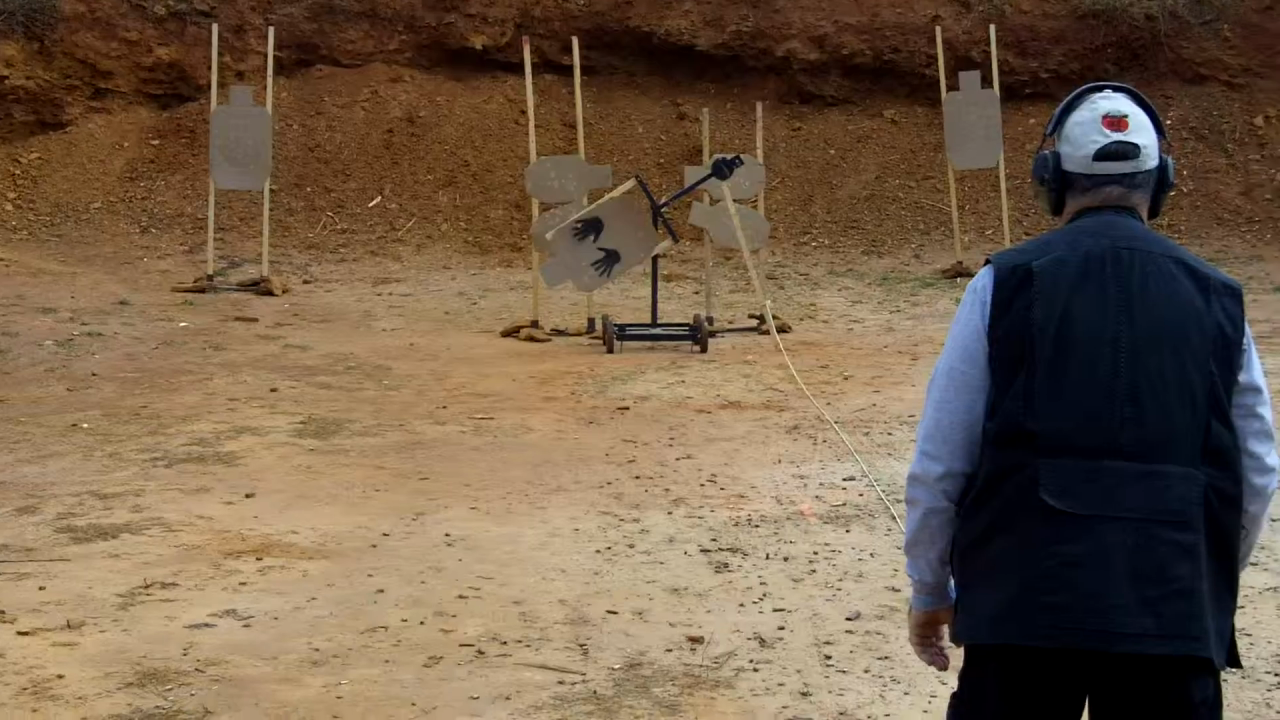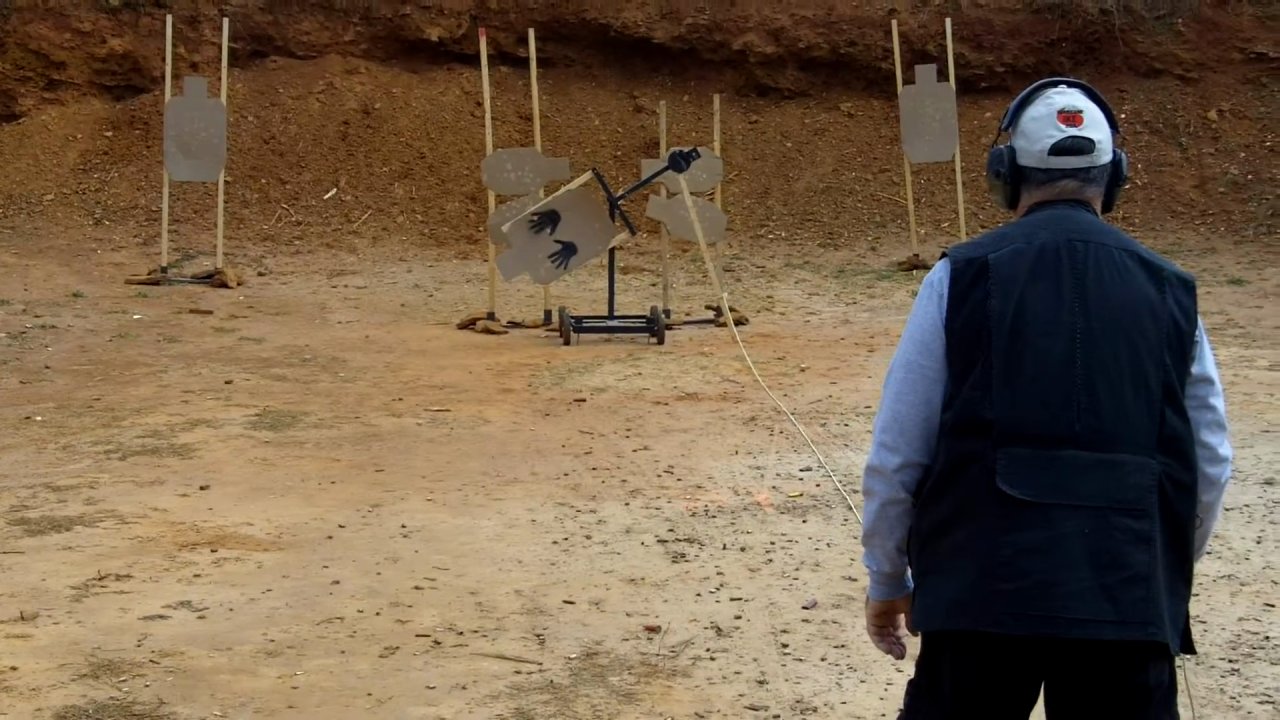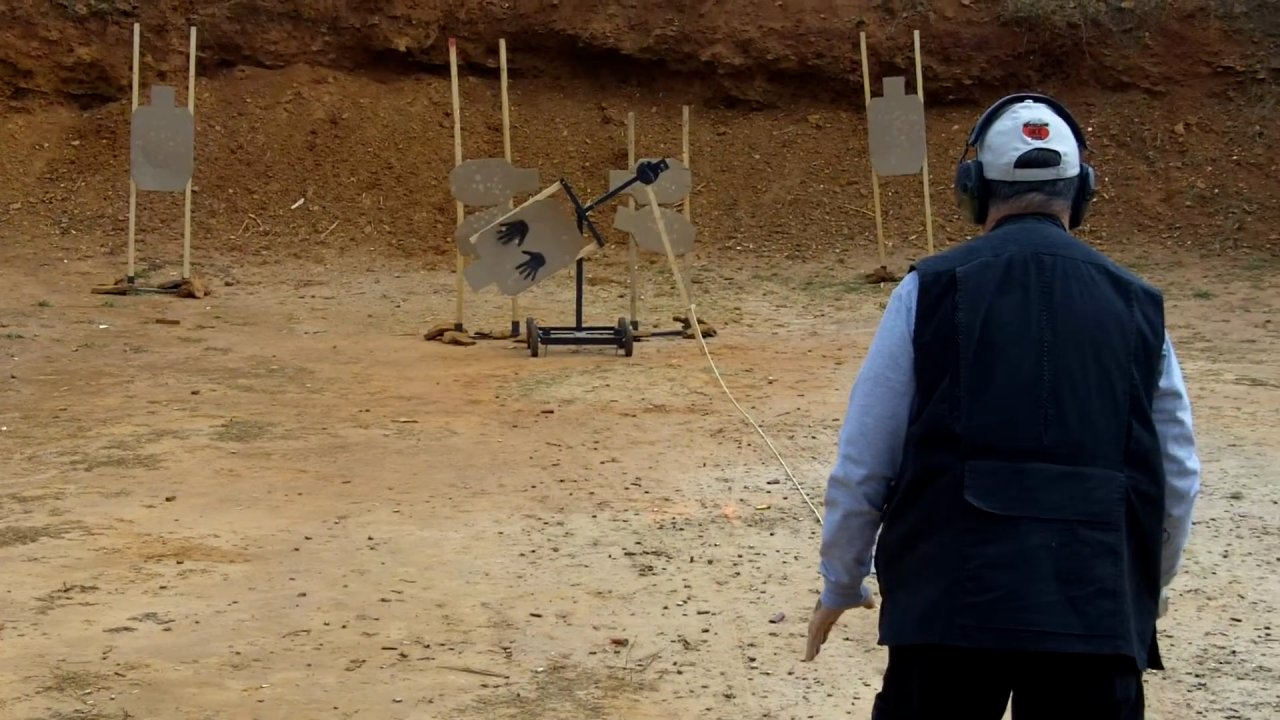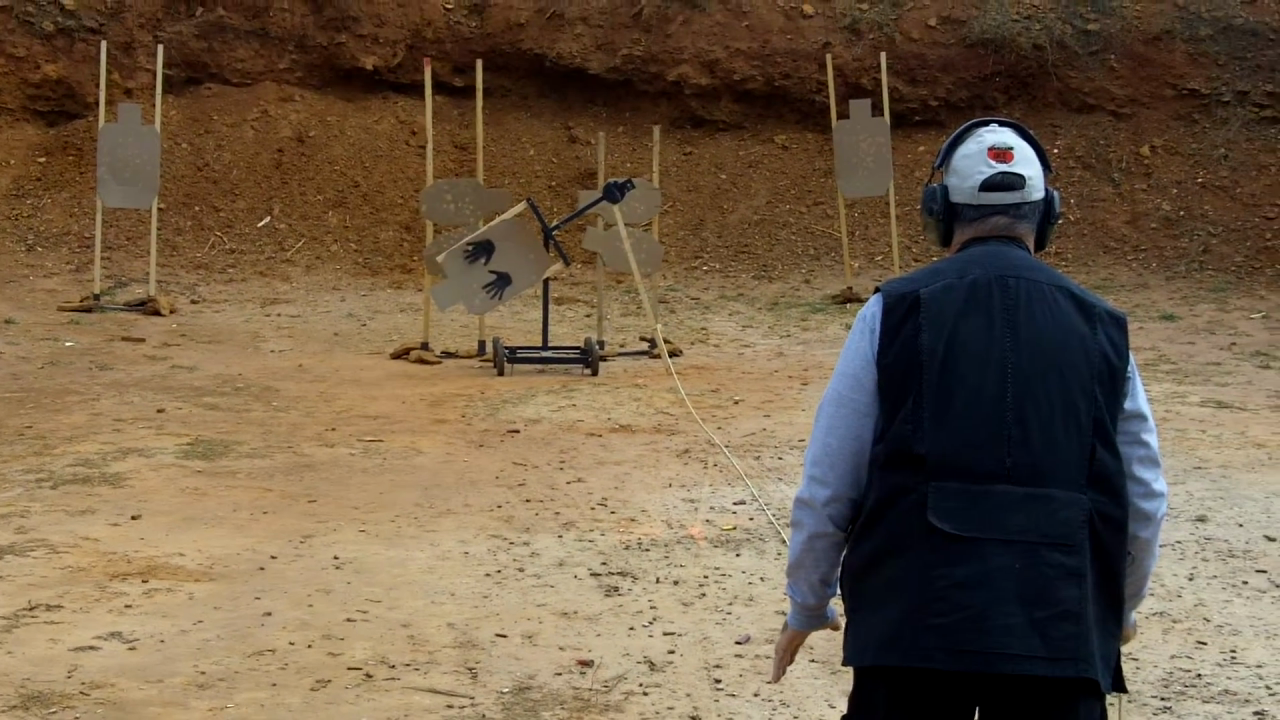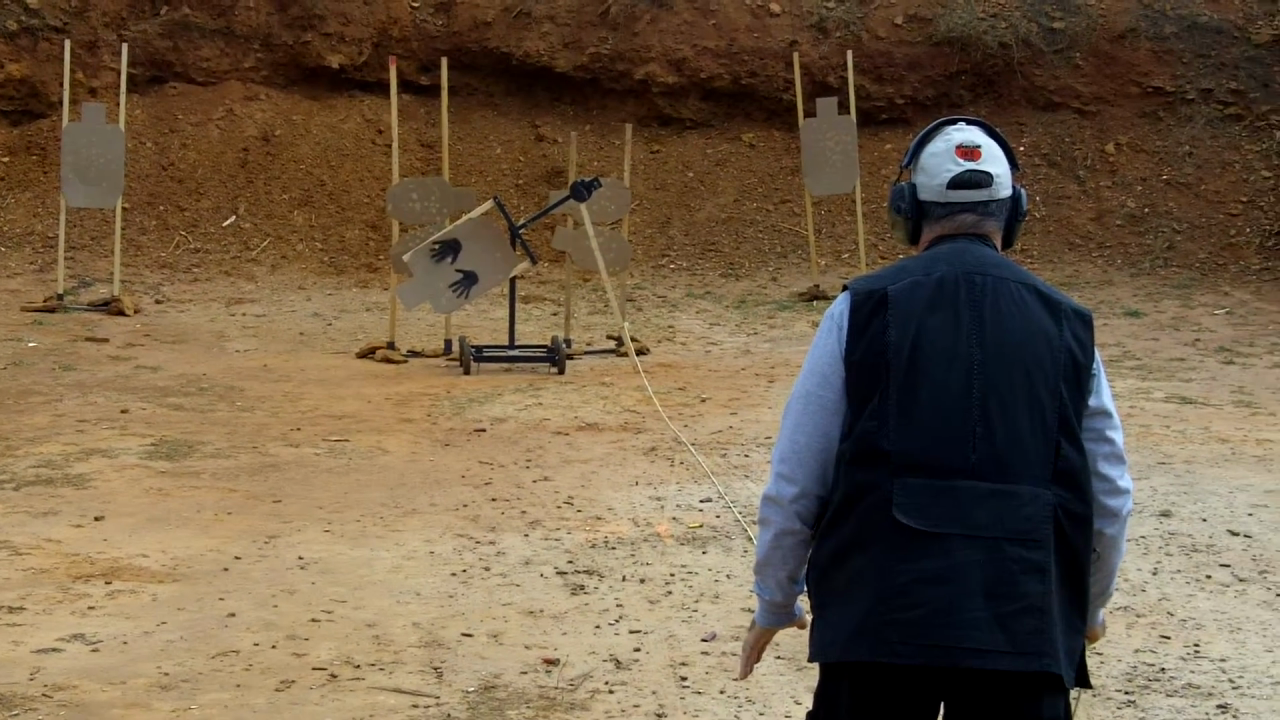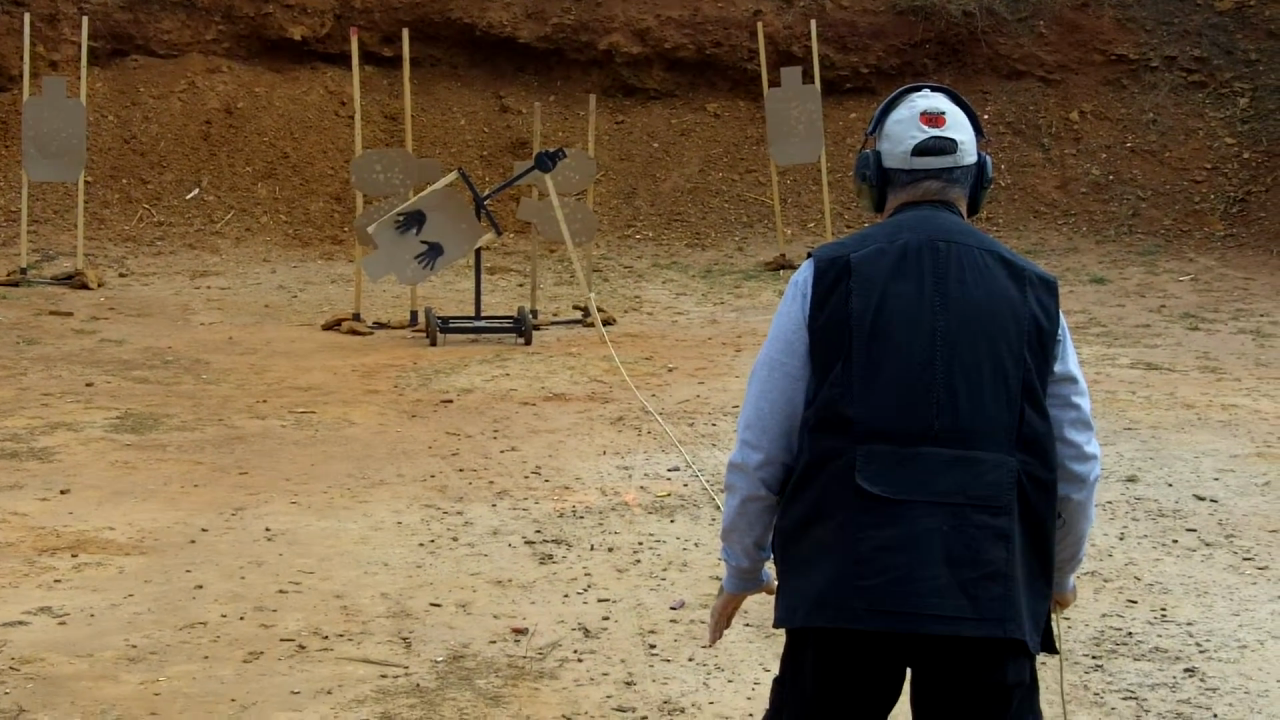
dt=0.7s
person 1, frame 1
left shoulder: (1007, 284)
right shoulder: (1218, 300)
left elbow: (940, 463)
left wrist: (930, 589)
right wrist: (1211, 584)
left hip: (1024, 603)
right hip: (1175, 611)
person 1, frame 2
left shoulder: (963, 276)
right shoulder: (1170, 291)
left elbow: (897, 454)
right elbow: (1209, 464)
left wrist: (887, 577)
right wrist: (1168, 574)
left hip: (981, 590)
right hip: (1127, 597)
person 1, frame 3
left shoulder: (932, 289)
right shoulder: (1137, 306)
left elbow: (863, 466)
right elbow: (1177, 478)
left wrist: (841, 581)
right wrist: (1146, 586)
left hip: (949, 603)
right hip: (1096, 609)
person 1, frame 4
left shoulder: (895, 312)
right shoulder: (1101, 328)
left elbow: (827, 488)
right elbow: (1144, 500)
left wrist: (806, 605)
right wrist: (1117, 608)
left hip: (913, 624)
right hip: (1059, 631)
person 1, frame 5
left shoulder: (864, 308)
right shoulder: (1066, 324)
left elbow: (795, 485)
right elbow: (1109, 497)
left wrist: (775, 601)
right wrist: (1088, 605)
left hip: (879, 616)
right hip: (1024, 623)
person 1, frame 6
left shoulder: (828, 275)
right shoulder: (1031, 291)
left elbow: (760, 448)
right elbow: (1074, 461)
left wrist: (741, 567)
right wrist: (1058, 573)
left hip: (846, 576)
right hip: (987, 582)
